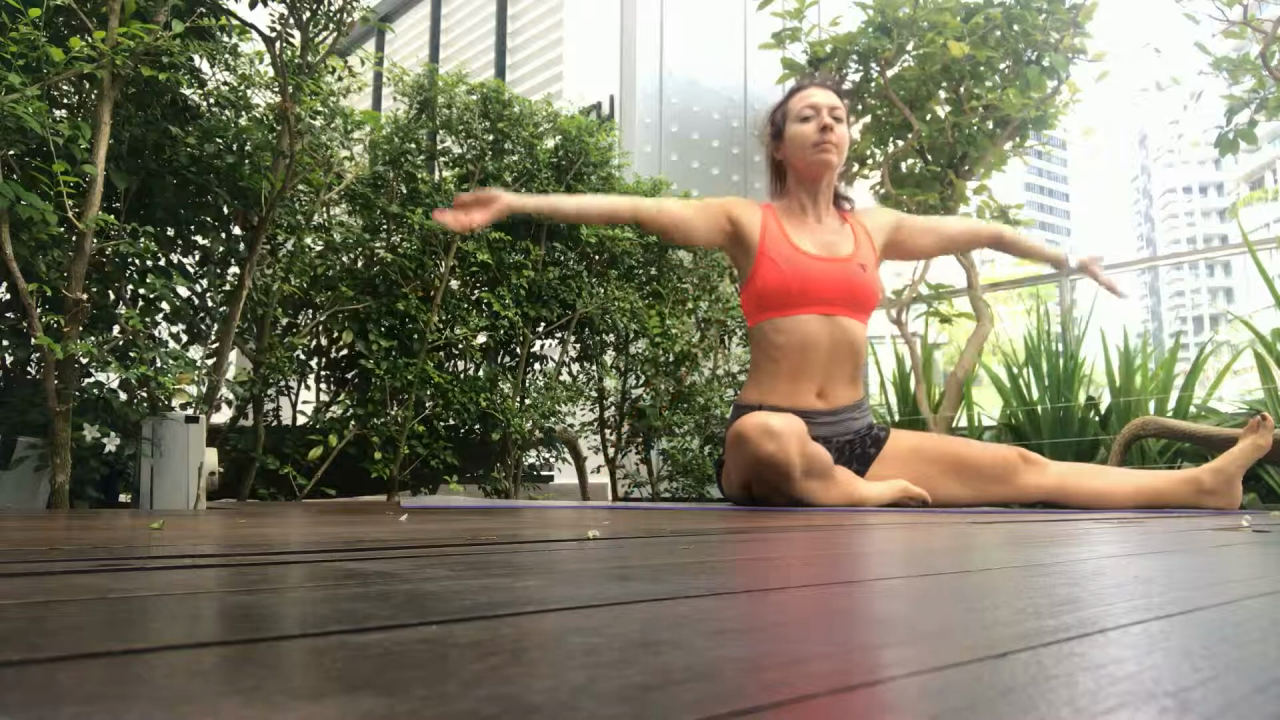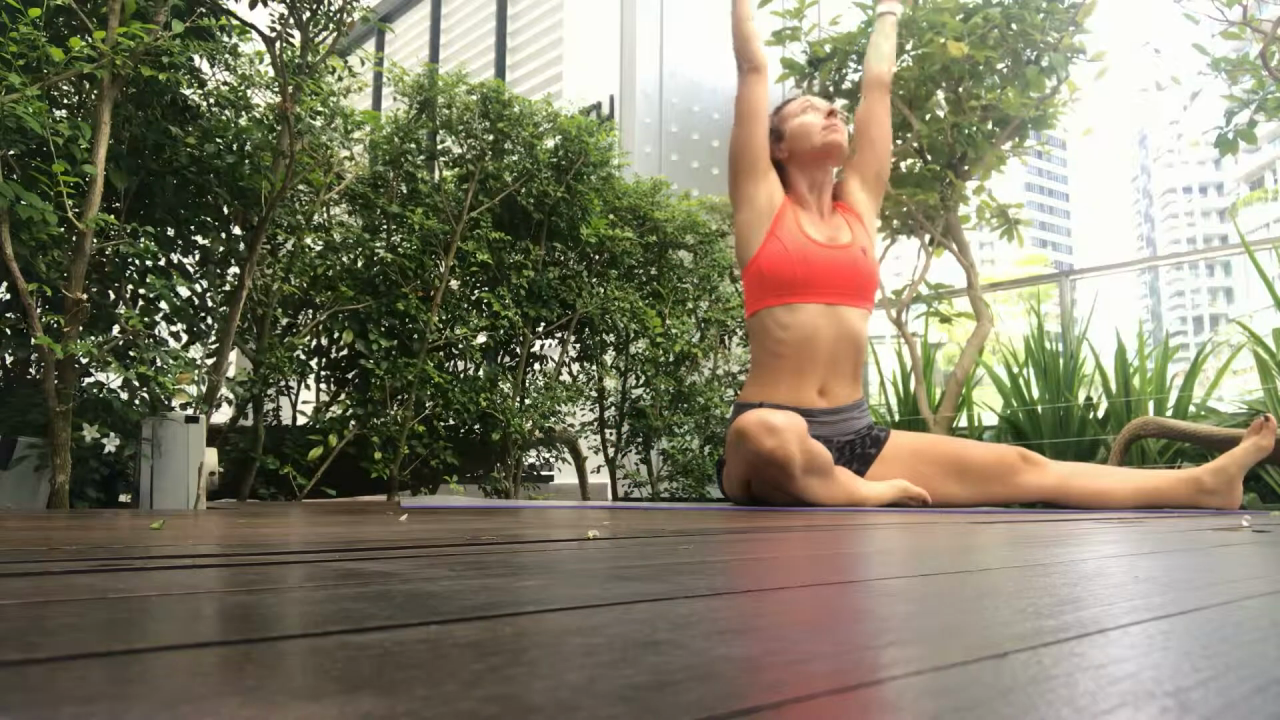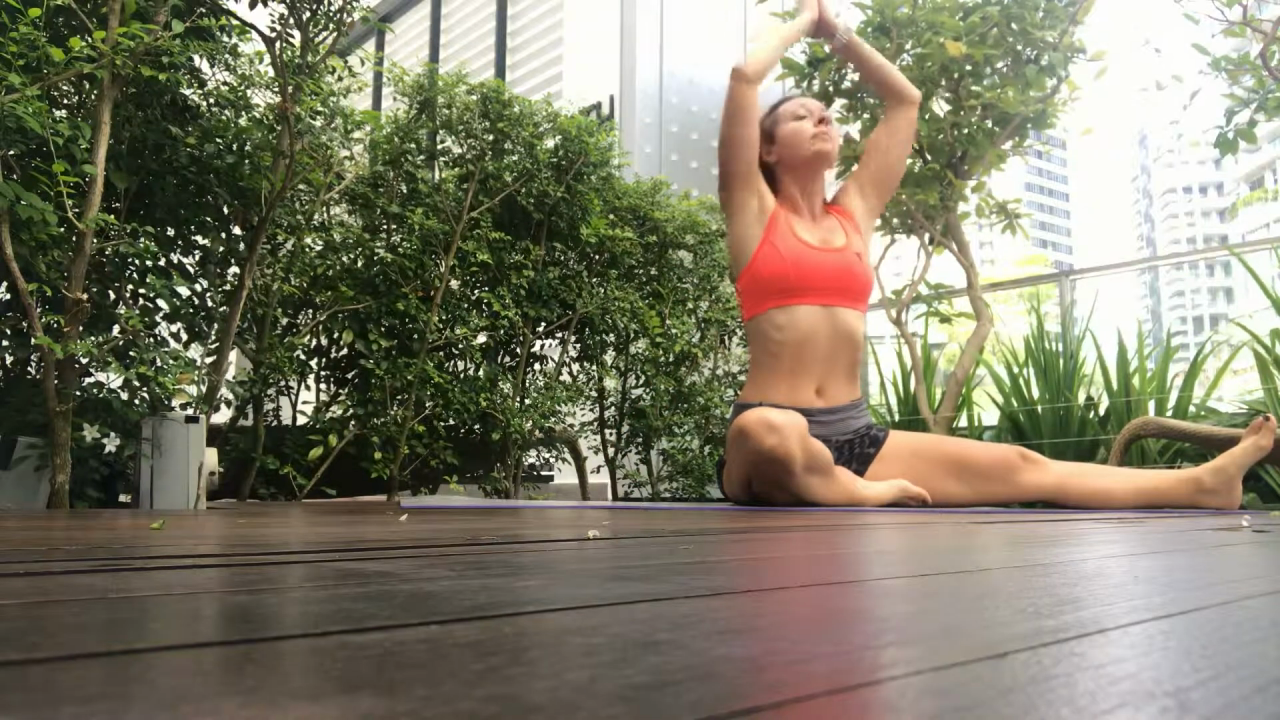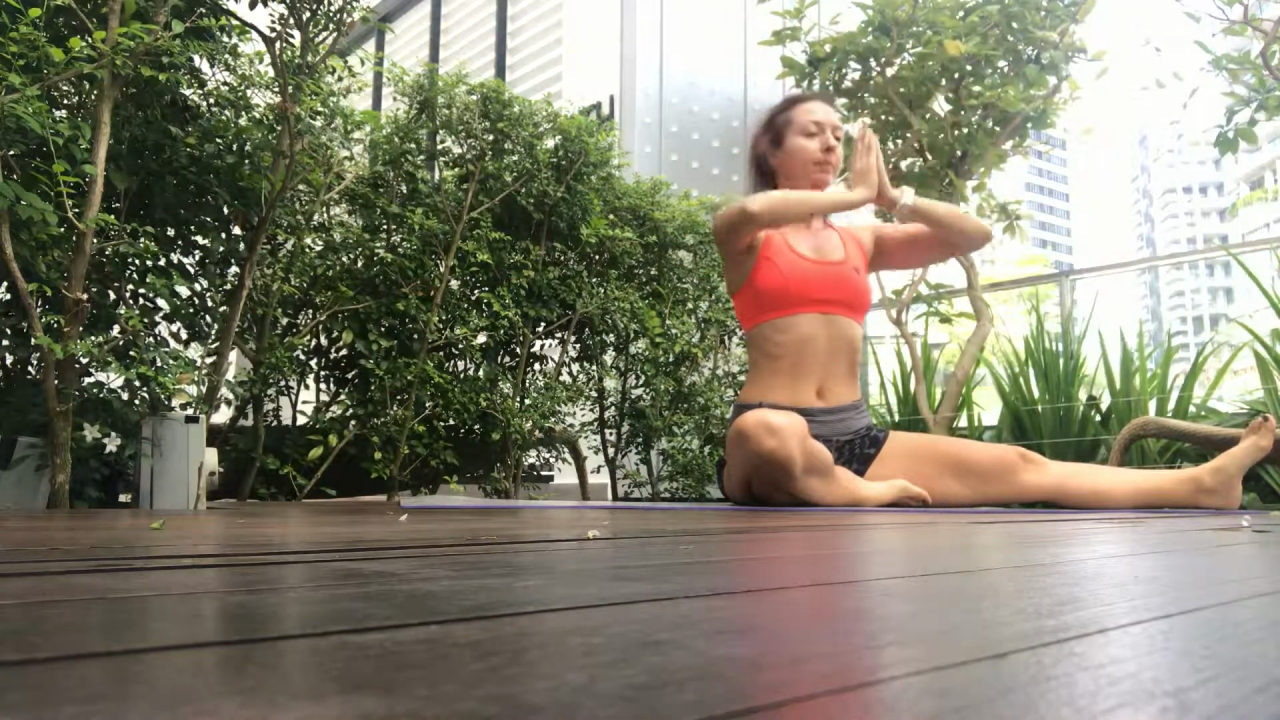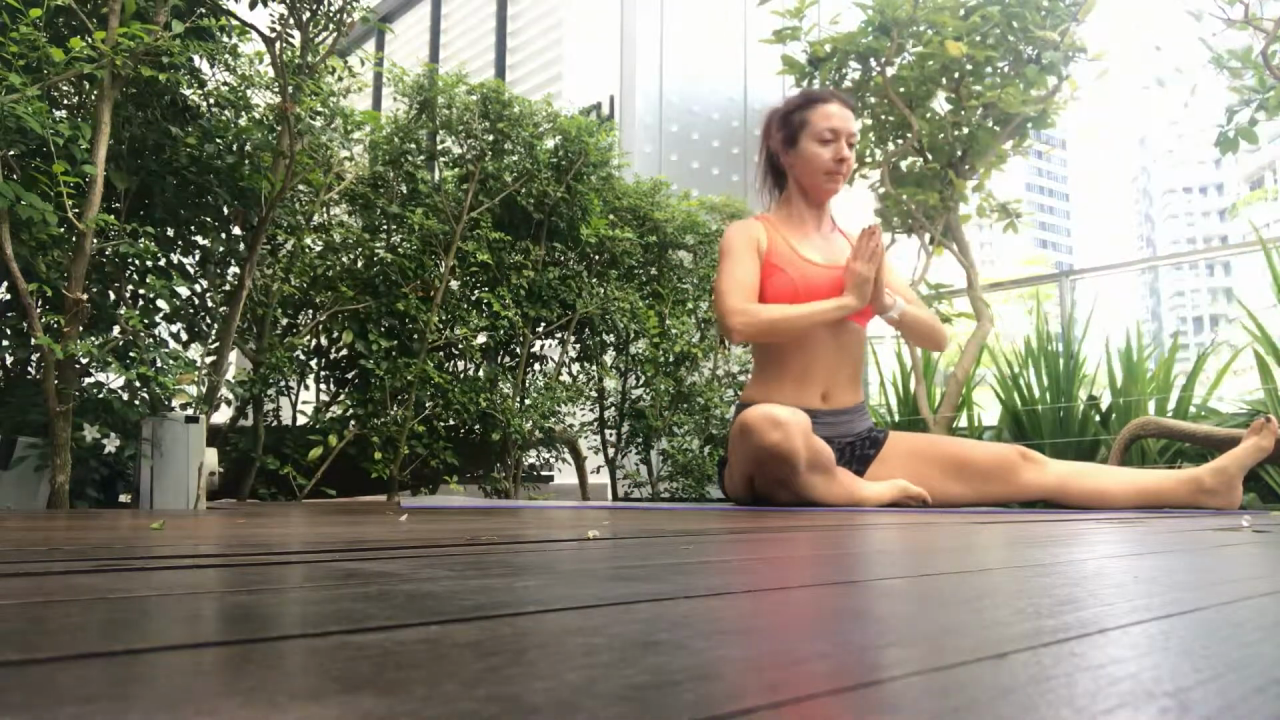
dt=0.7s
person 1, frame 1
left shoulder: (873, 228)
right shoulder: (745, 221)
left elbow: (974, 232)
right elbow: (636, 211)
left wrist: (1064, 258)
right wrist: (518, 203)
left hip: (858, 434)
right hip: (768, 445)
left knee: (1019, 466)
right knee: (770, 435)
left ankle: (1194, 485)
right ankle: (868, 499)
person 1, frame 2
left shoulder: (858, 207)
right shoulder: (762, 205)
left elbow: (877, 85)
right elbow: (753, 71)
left hip: (854, 436)
right hip: (768, 446)
left knee: (1024, 468)
right knee: (766, 433)
right ankle: (860, 497)
person 1, frame 3
left shoulder: (852, 215)
right shoulder: (754, 212)
left elbow: (904, 99)
right elbow: (743, 76)
left hip: (852, 435)
right hip: (771, 437)
left knee: (1023, 468)
right knee: (768, 434)
right ankle: (864, 496)
person 1, frame 4
left shoulder: (860, 239)
right shoulder: (742, 228)
left elbow: (976, 233)
right elbow: (753, 211)
left wrist: (891, 197)
right wrist: (859, 191)
left hip: (853, 435)
right hip: (771, 442)
left knee: (1020, 466)
right knee: (766, 433)
left ankle: (1200, 485)
right ankle: (866, 496)
person 1, frame 5
left shoulder: (861, 247)
right shoulder: (749, 236)
left elbow: (936, 337)
right elbow: (739, 323)
left wrist: (882, 300)
right wrist: (847, 300)
left hip: (857, 437)
right hip: (773, 445)
left knee: (1020, 466)
right knee: (771, 427)
left ankle: (1202, 484)
right ankle: (863, 497)
